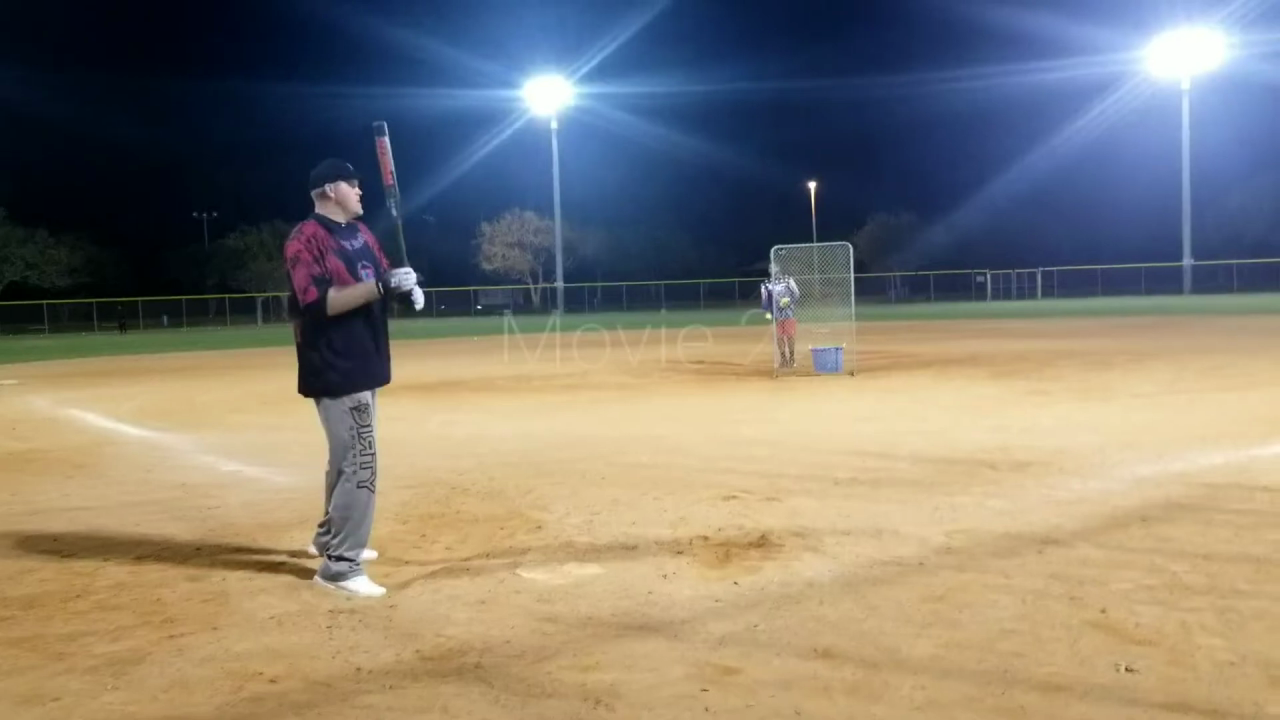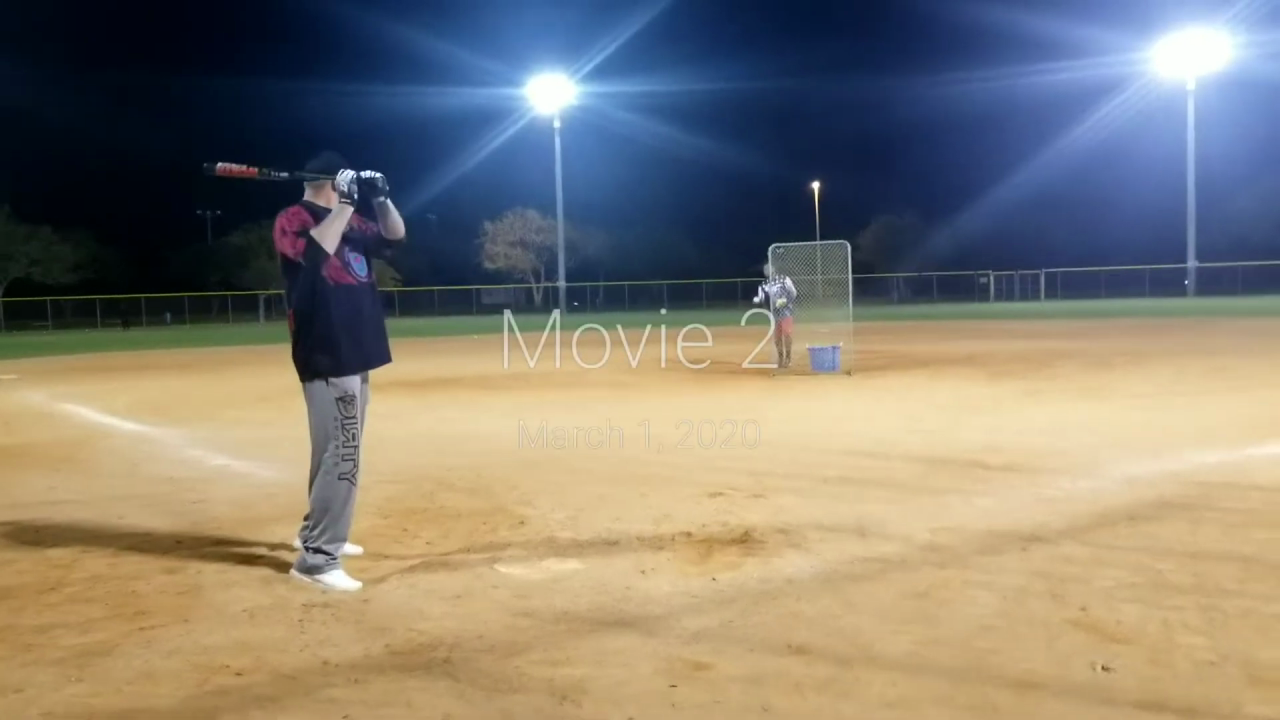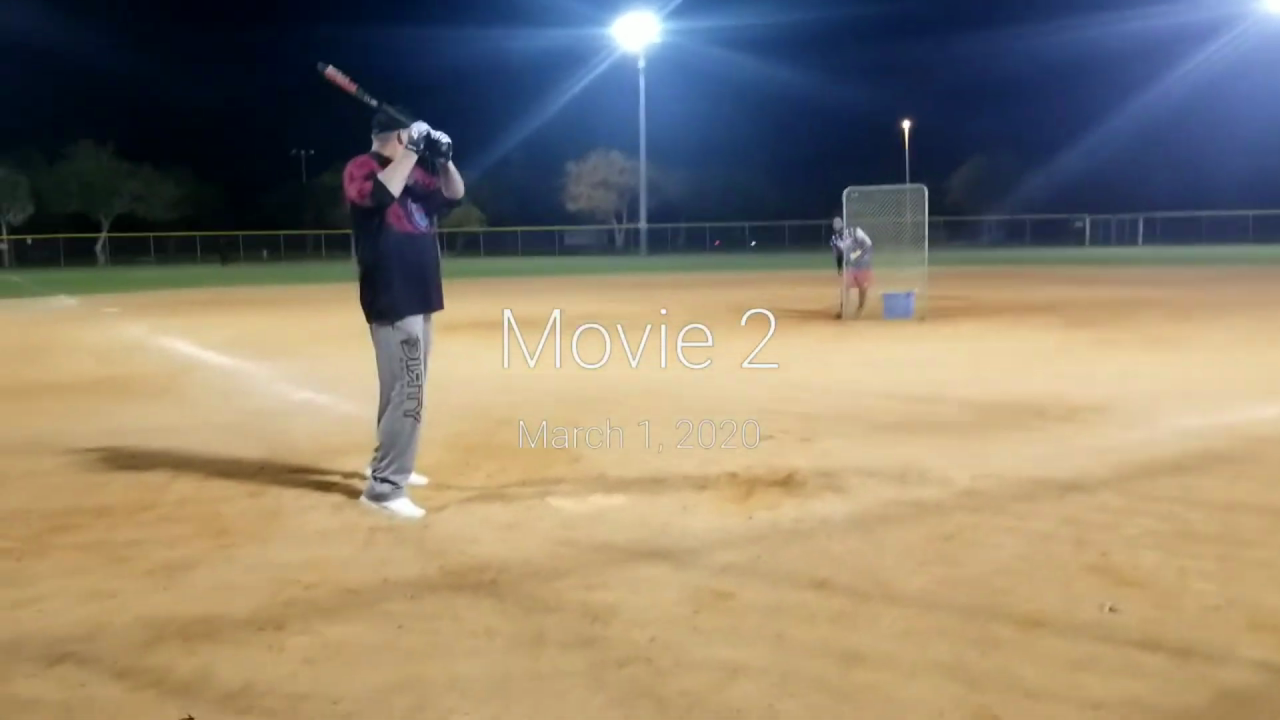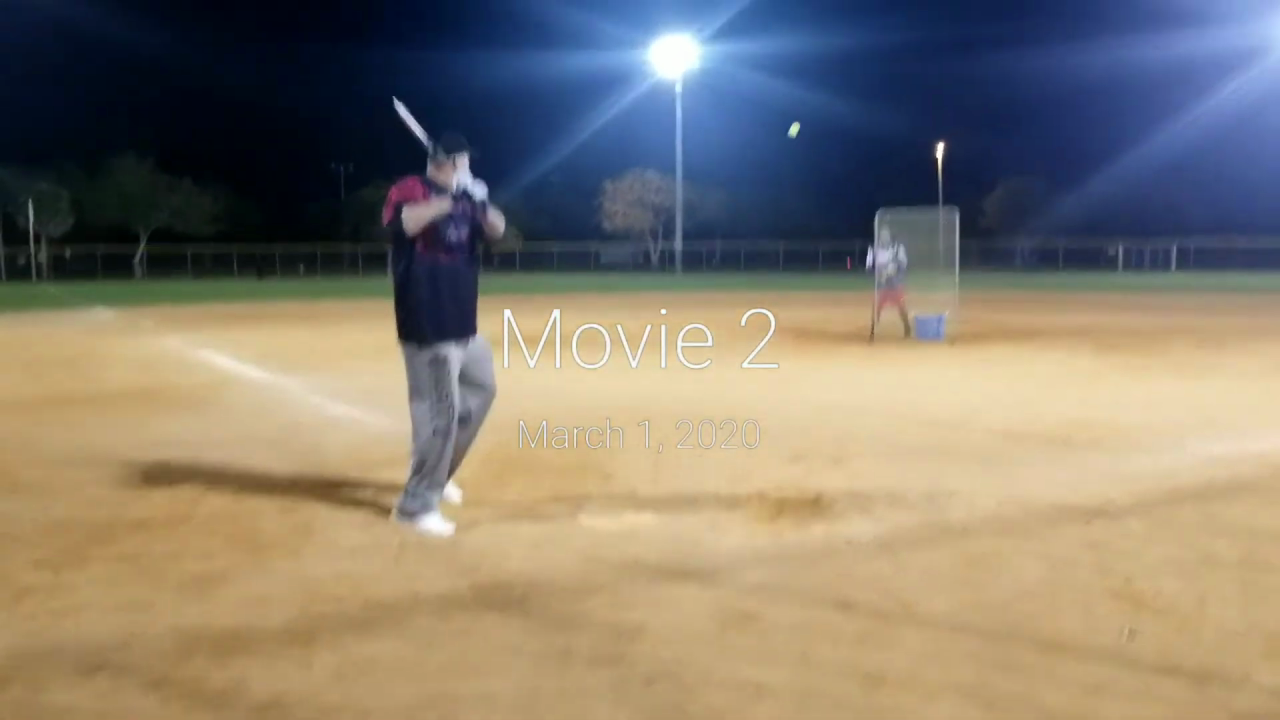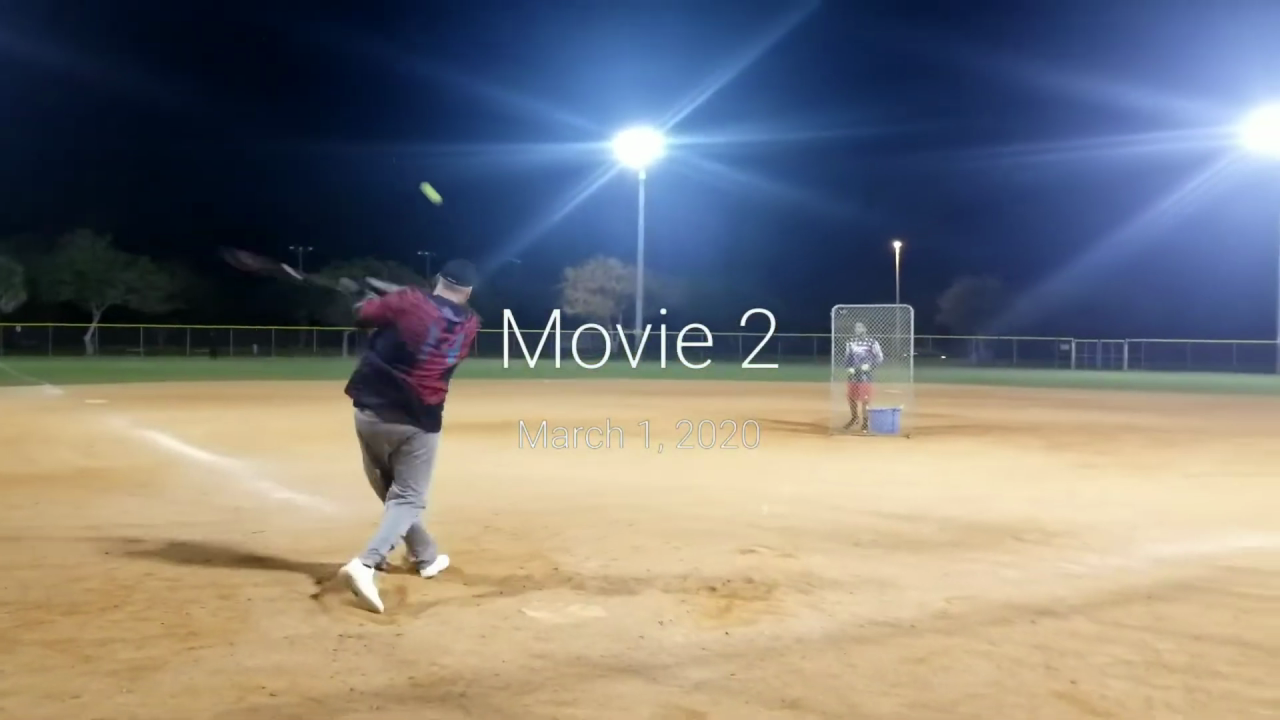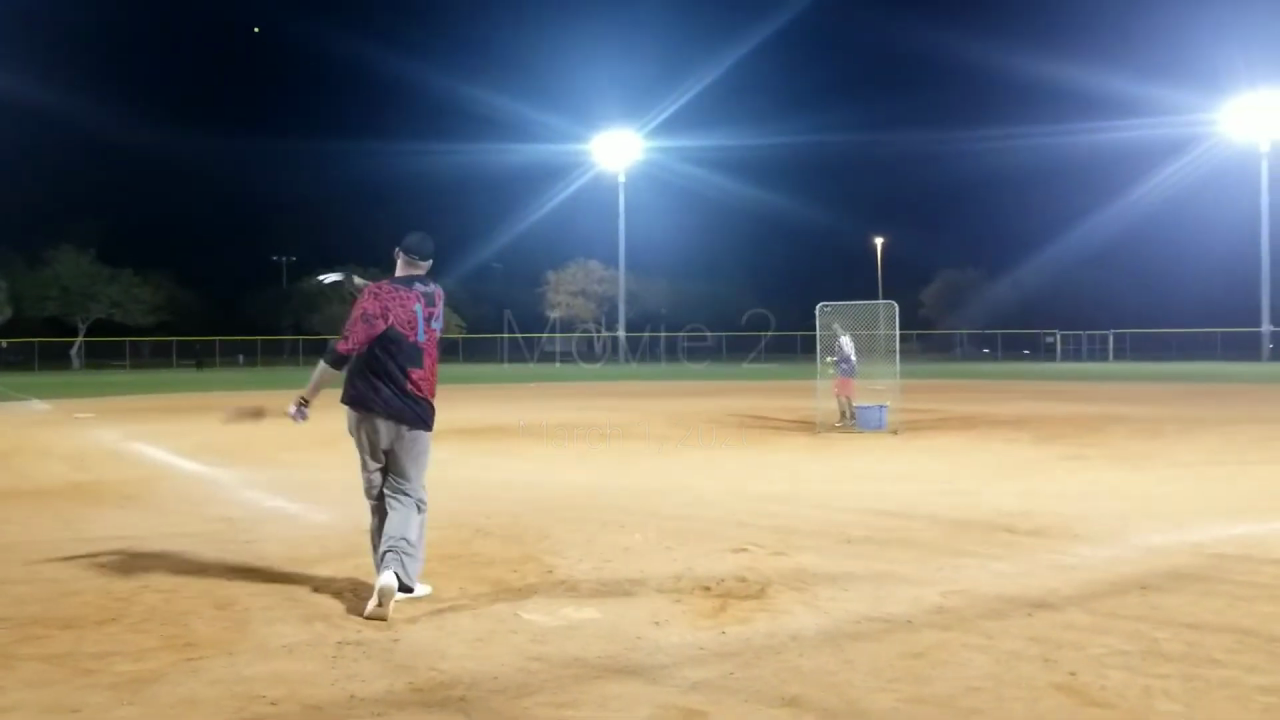
dt=0.7s
person 1, frame 1
left shoulder: (361, 234)
right shoulder: (306, 239)
left elbow: (379, 286)
right elbow: (320, 303)
left wrist: (403, 287)
right wrist: (380, 283)
left hip: (364, 364)
right hip: (334, 370)
left knee: (348, 459)
right knee: (360, 464)
left ankle: (331, 536)
right ankle: (340, 566)
person 1, frame 2
left shoulder: (348, 220)
right shoulder: (293, 218)
left elbow: (394, 235)
right elbow: (315, 252)
left wrist: (378, 196)
right wrist: (346, 201)
left hip: (355, 352)
right hip: (326, 356)
left knee: (338, 451)
right knee: (340, 455)
left ankle: (317, 532)
right ankle: (317, 558)
person 1, frame 3
left shoulder: (413, 173)
right shoulder: (362, 167)
left elbow: (453, 195)
right elbow: (381, 194)
left wrist: (442, 157)
right wrist: (413, 152)
left hip: (419, 297)
right hip: (391, 300)
left knee: (406, 388)
right knee: (406, 391)
left ankle: (388, 463)
right ankle: (384, 486)
person 1, frame 4
left shoulder: (463, 199)
right shoulder: (410, 190)
left elbow: (496, 231)
right elbow: (400, 225)
left wrist: (482, 205)
right wrist: (449, 199)
left hip: (462, 322)
right hip: (427, 324)
left knee: (481, 390)
right knee: (440, 411)
left ankle: (438, 476)
right ankle: (416, 504)
person 1, frame 5
left shoulder: (409, 302)
right shoulder: (470, 324)
left elbow: (363, 314)
left wrist: (386, 294)
left hip: (371, 410)
right hip: (418, 419)
left knee: (392, 491)
right knee: (407, 498)
left ankle: (424, 555)
right ankle: (367, 562)
person 1, frame 6
left shoulder: (378, 295)
right shoulder: (436, 295)
left elbow: (342, 351)
left wrist: (306, 399)
left hip: (371, 411)
right hip: (414, 413)
left knee: (380, 497)
right knee: (407, 496)
left ankle: (394, 573)
right ankle: (396, 572)
